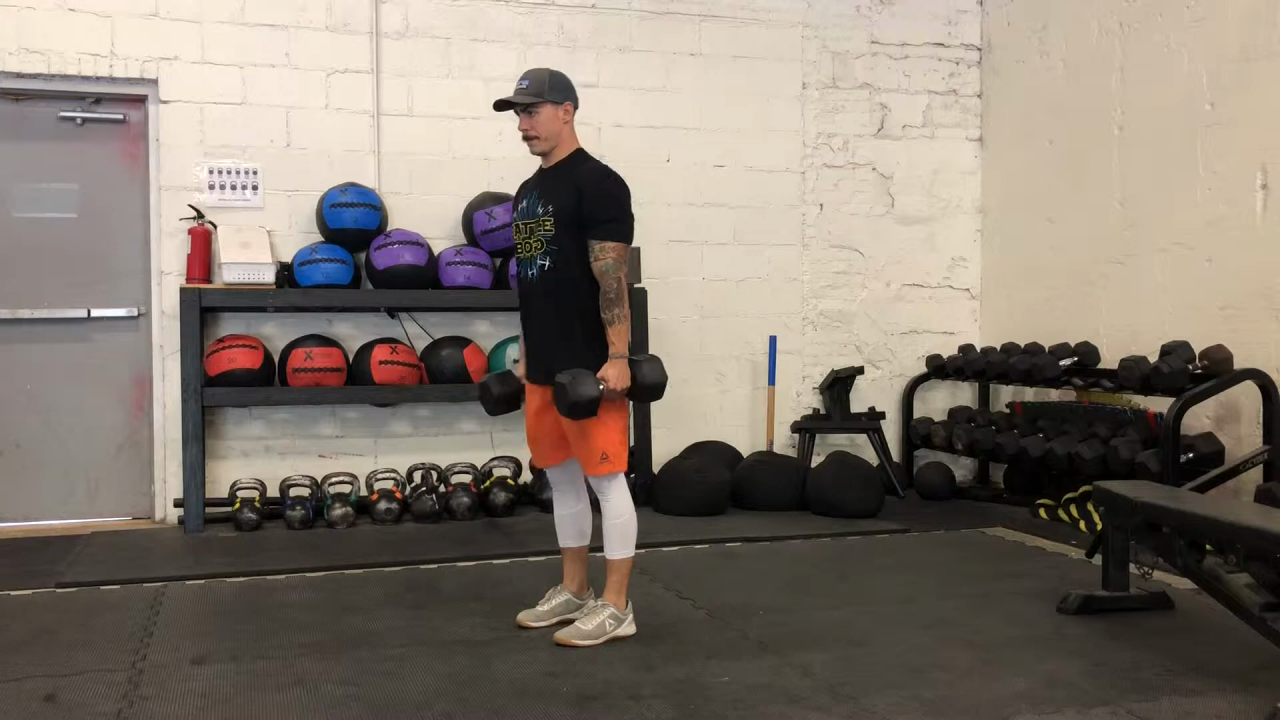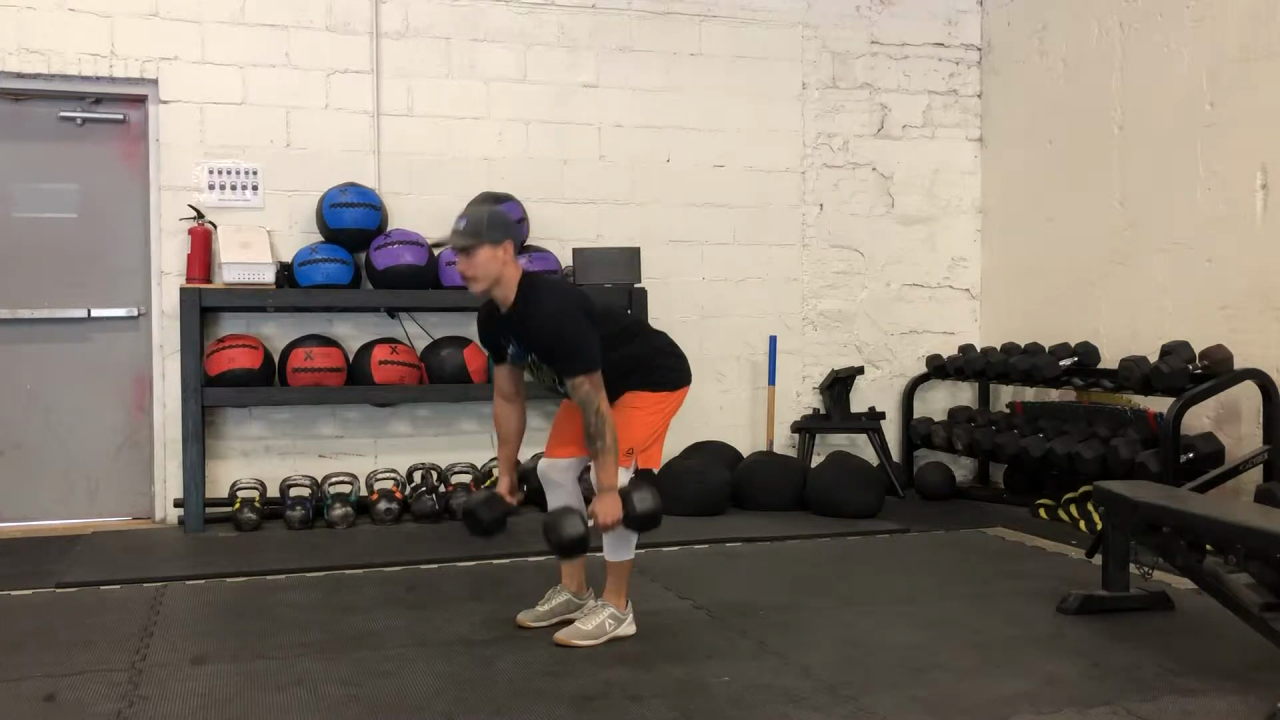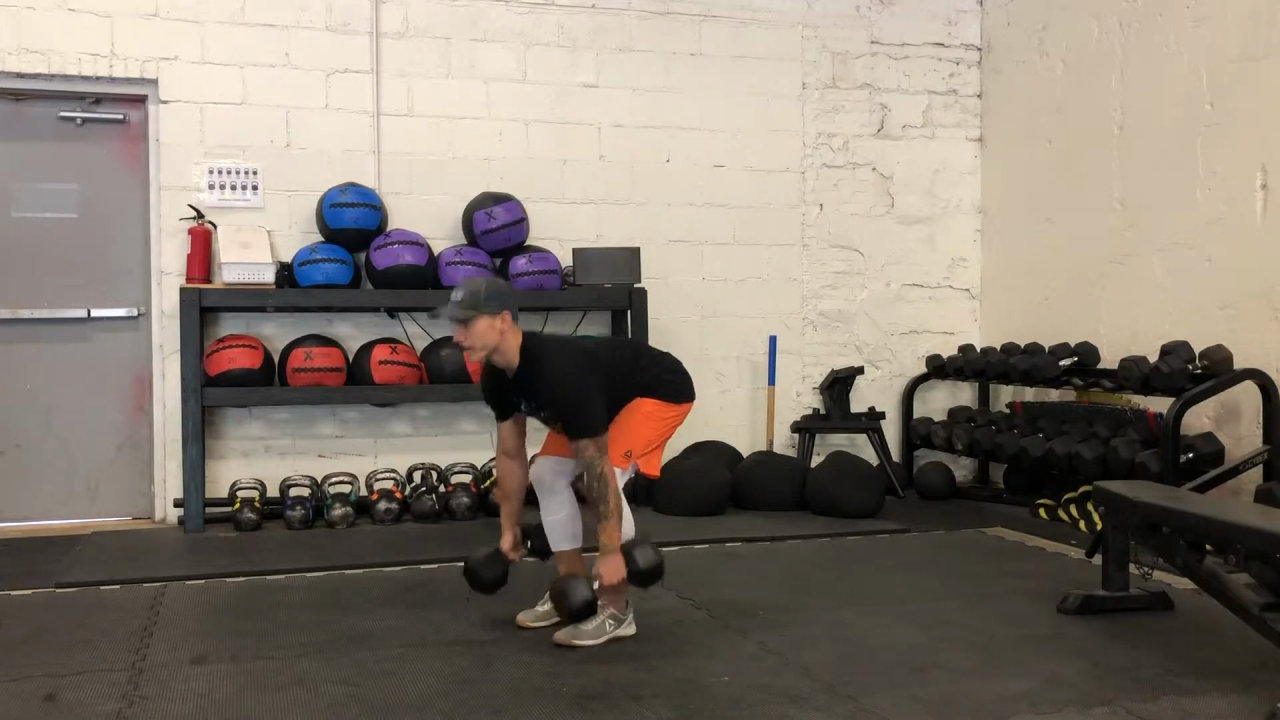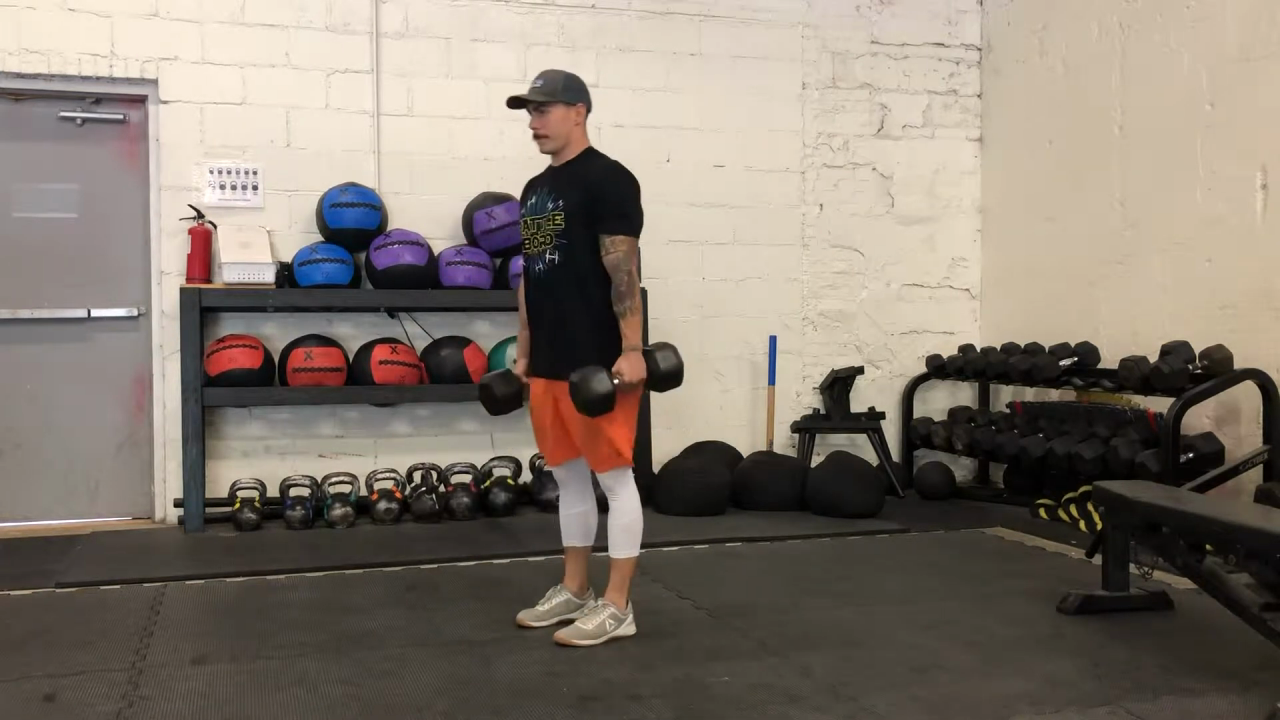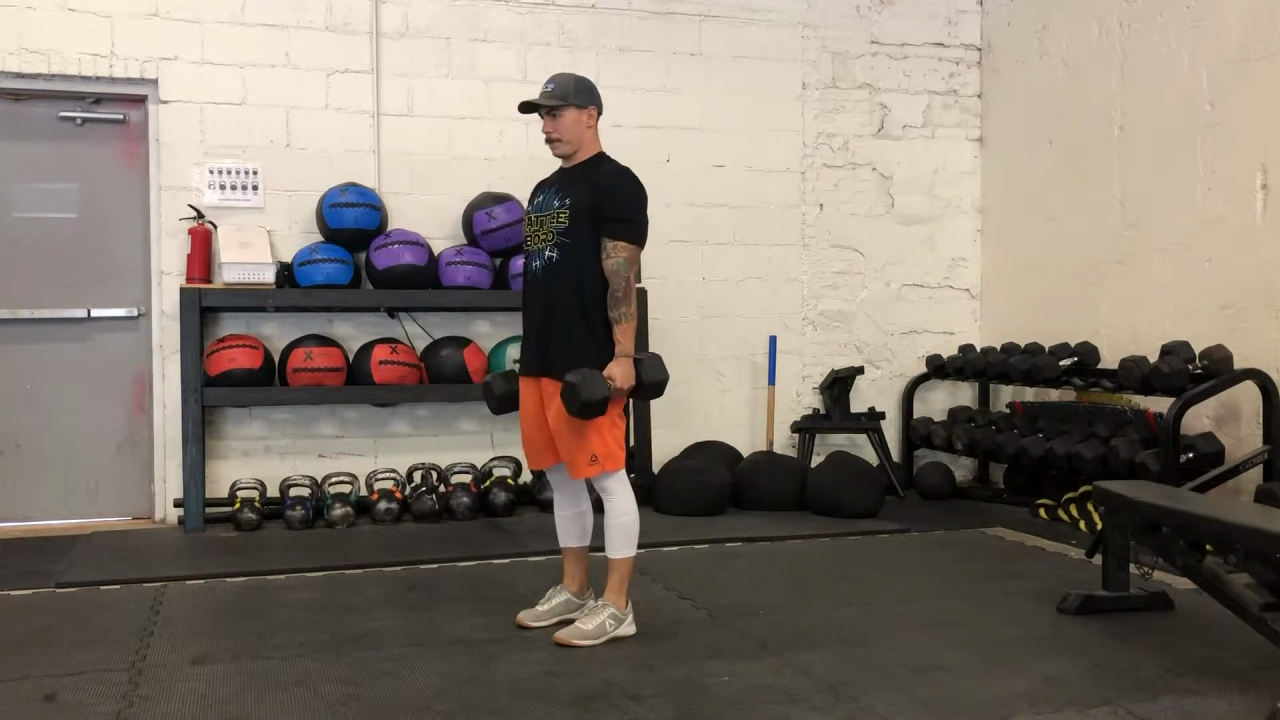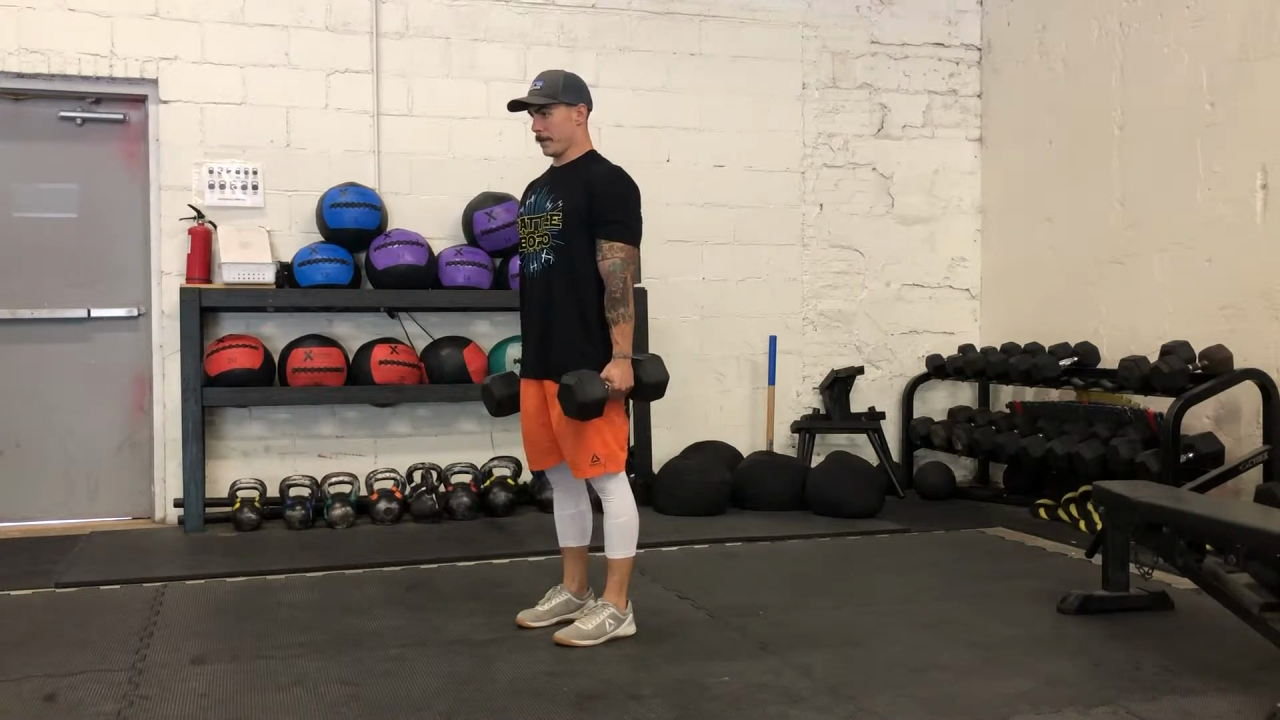
dt=0.7s
person 1, frame 1
left shoulder: (596, 182)
right shoulder: (529, 191)
left elbow: (612, 276)
left wrist: (617, 359)
right wrist: (525, 357)
left hip: (593, 366)
right hip: (549, 367)
left knee: (604, 478)
right knee: (561, 476)
left ankle: (616, 607)
right ankle: (574, 592)
person 1, frame 2
left shoulder: (555, 310)
right shoulder: (492, 319)
left elbow: (595, 406)
right elbow: (508, 398)
left wrist: (608, 492)
right wrist: (506, 472)
left hip: (653, 376)
right hip: (597, 382)
left knee: (612, 478)
right knee: (555, 469)
left ankle: (616, 608)
right ankle: (573, 591)
person 1, frame 3
left shoulder: (560, 372)
right shoulder: (496, 376)
left elbow: (597, 471)
right elbow: (510, 455)
left wrist: (611, 557)
right wrist: (510, 527)
left hip: (659, 391)
left knee: (605, 484)
right knee: (547, 473)
left ankle: (615, 610)
person 1, frame 4
left shoulder: (606, 179)
right shoulder: (535, 189)
left elbow: (623, 268)
left wrist: (631, 351)
right wrist: (524, 354)
left hip: (599, 362)
right hip: (552, 363)
left knee: (613, 476)
right knee: (568, 476)
left ankle: (617, 607)
right ankle: (574, 590)
person 1, frame 5
left shoulder: (614, 184)
right shoulder: (546, 189)
left elbow: (621, 276)
left wrist: (623, 355)
right wrist: (529, 356)
left hip: (587, 364)
right hip: (541, 361)
left knee: (606, 477)
right knee: (561, 477)
left ankle: (615, 606)
right ankle: (573, 591)
person 1, frame 6
left shoulder: (606, 182)
right shoulder: (537, 189)
left elbow: (619, 277)
left wrist: (621, 357)
right wrist: (530, 359)
left hip: (589, 365)
right hip: (541, 364)
left knee: (606, 477)
right knee: (562, 478)
left ankle: (616, 607)
right ankle: (573, 591)
